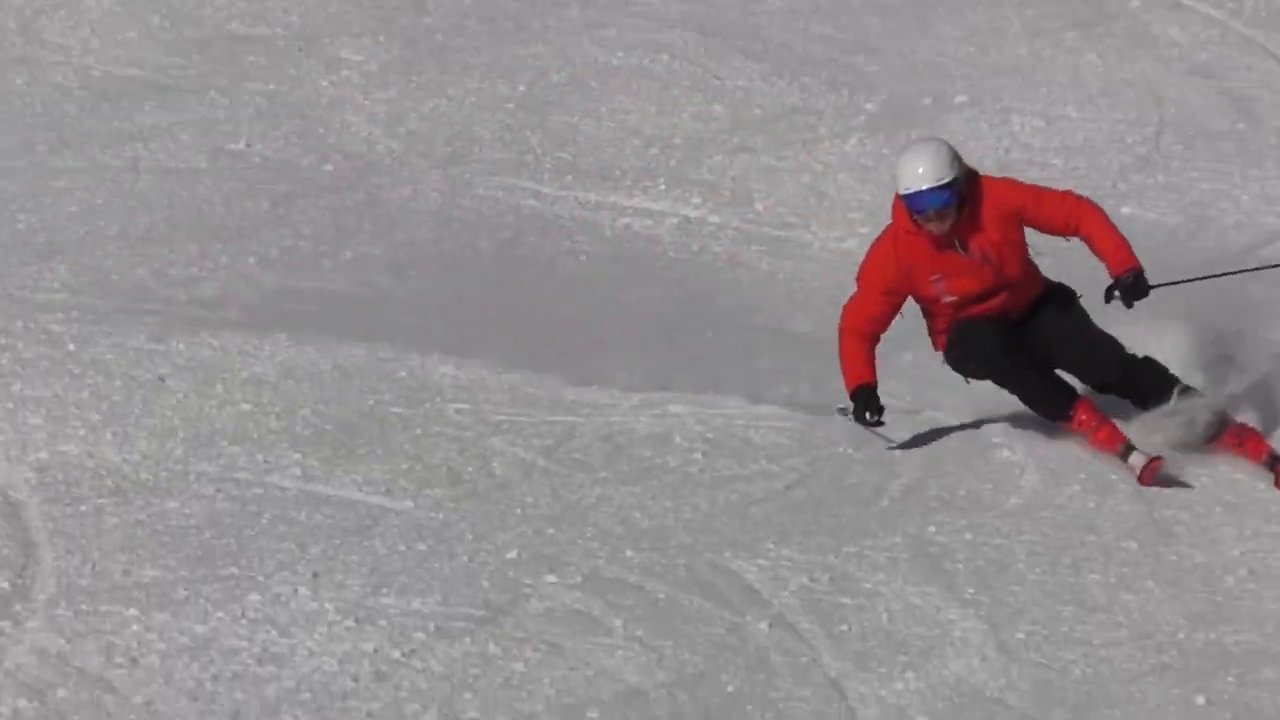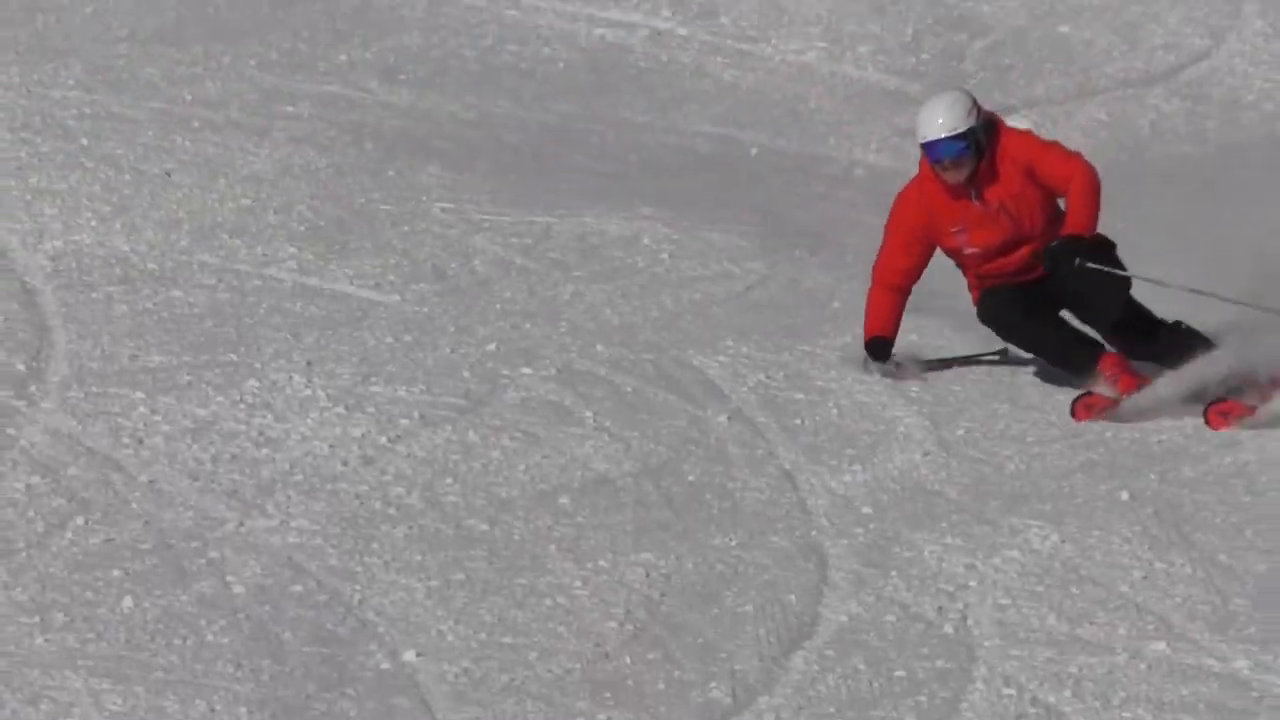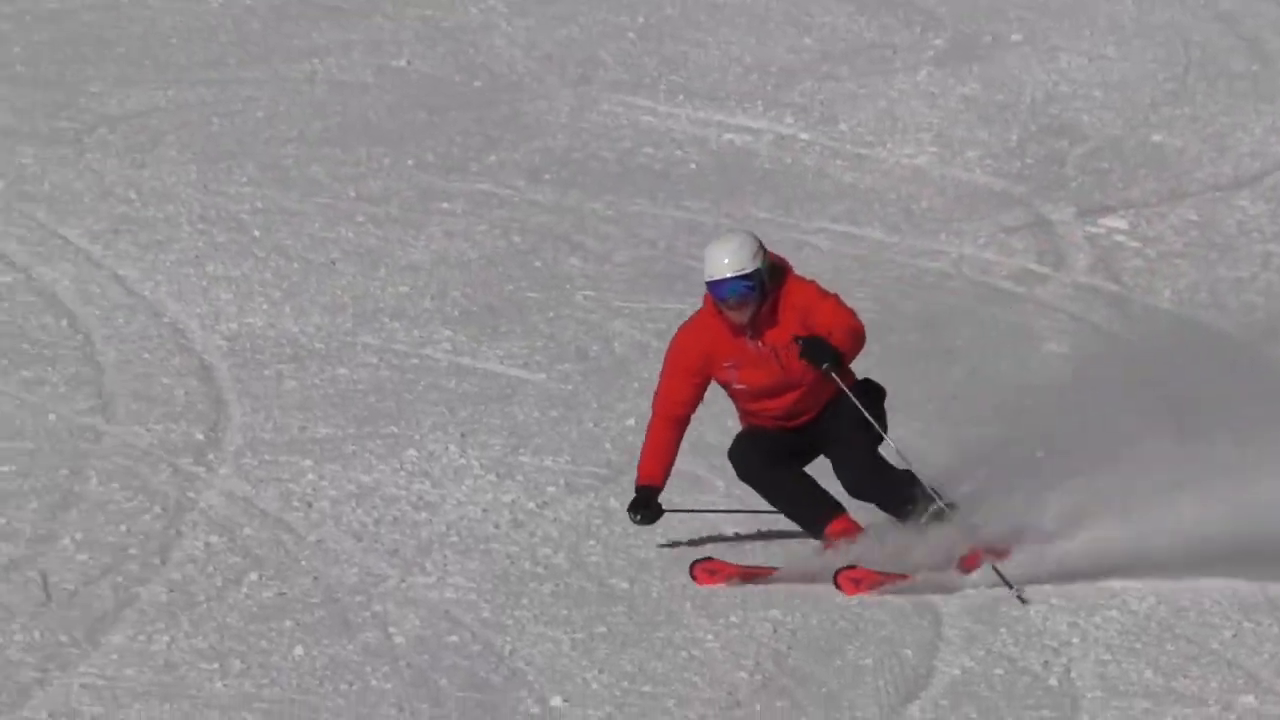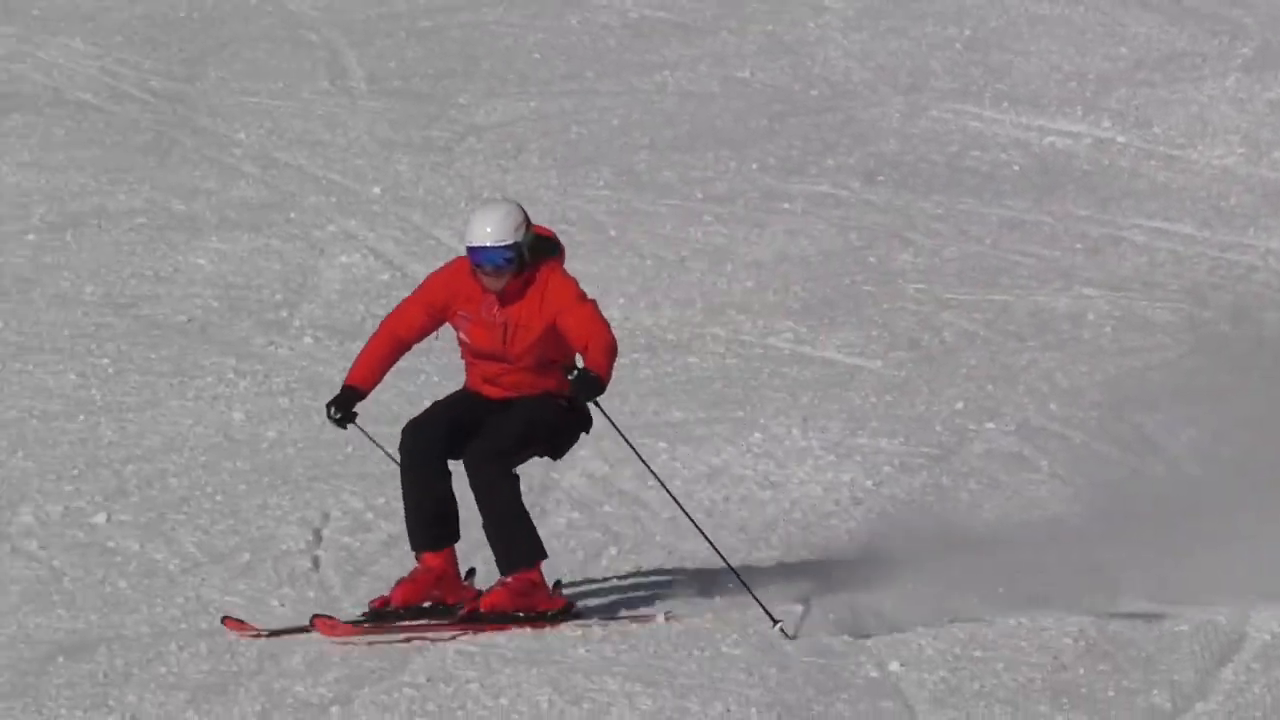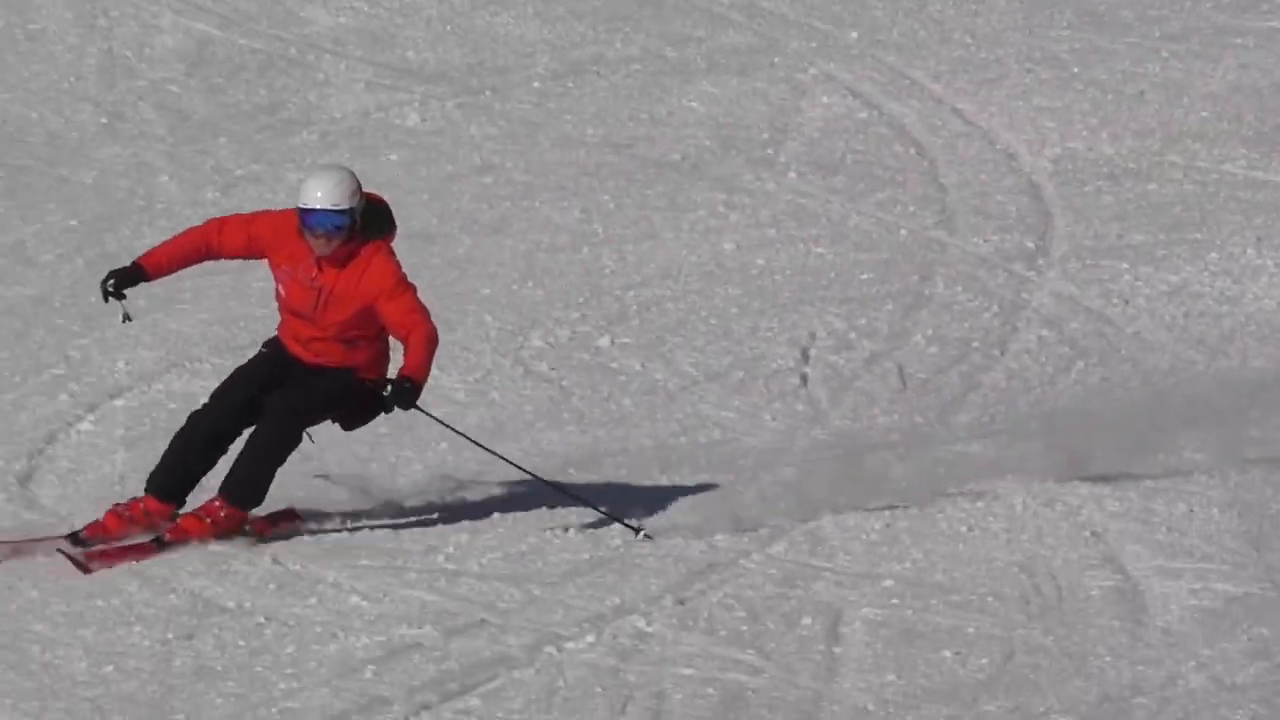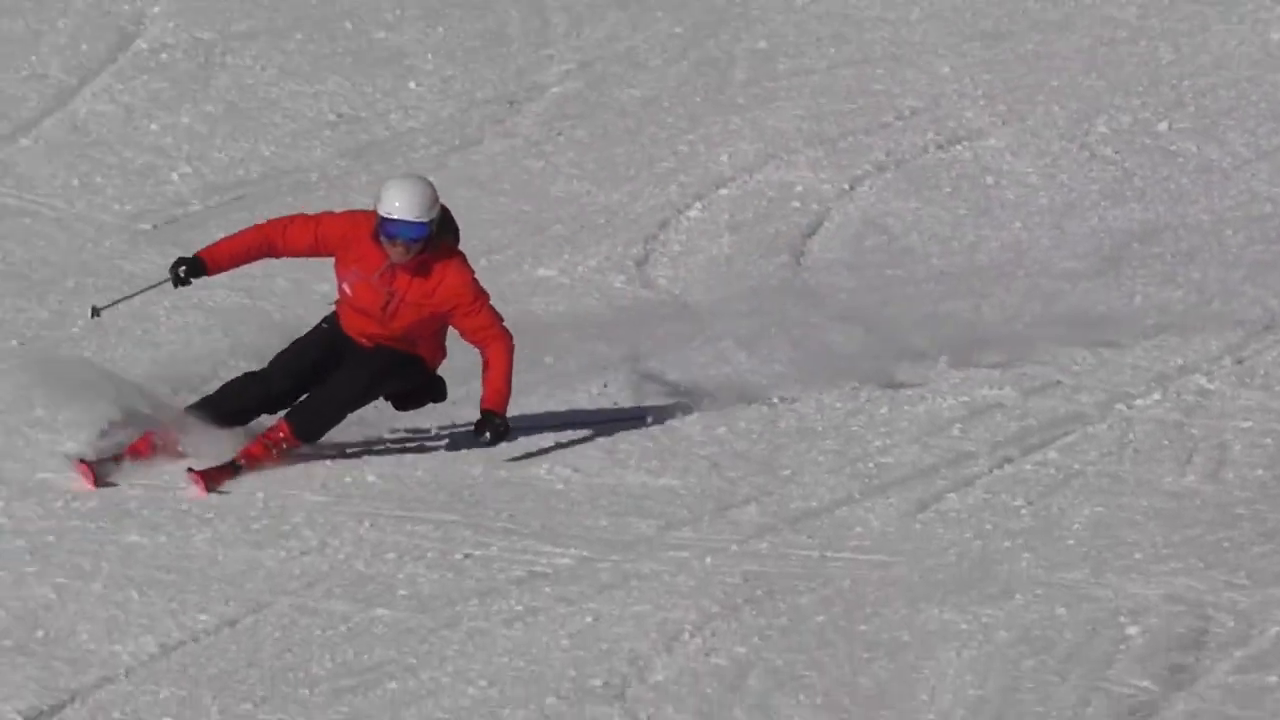
dt=0.3s
person 1, frame 1
left shoulder: (997, 197)
right shoulder: (893, 250)
left elbow: (1080, 213)
right elbow: (858, 324)
left wrist: (1125, 269)
right wrist: (862, 388)
left hip: (1032, 310)
right hip: (969, 336)
left knee: (1107, 362)
right knee: (989, 347)
left ankle: (1217, 426)
right ankle: (1082, 419)
person 1, frame 2
left shoulder: (1017, 149)
right shoulder: (918, 203)
left elbow: (1080, 176)
right elbow: (892, 277)
left wrist: (1076, 236)
right wrist: (878, 340)
left hip: (1068, 267)
right hip: (1005, 290)
left knee: (1119, 318)
right knee: (997, 312)
right ankle: (1110, 370)
person 1, frame 3
left shoulder: (796, 295)
right shoulder: (696, 338)
left elbow: (849, 328)
right elbow: (670, 413)
left wrist: (833, 352)
right wrist: (648, 487)
left hip: (834, 406)
right hip: (772, 429)
left knee: (859, 473)
right knee: (746, 456)
right ankle: (841, 532)
person 1, frame 4
left shoulder: (552, 284)
right shoulder: (456, 280)
left elbow: (598, 337)
right elbow: (400, 329)
left wrist: (595, 375)
right wrist: (354, 389)
left hip: (547, 402)
right hip: (485, 397)
left knee: (485, 456)
right knee: (418, 440)
left ankle: (526, 583)
right ankle: (433, 572)
person 1, frame 5
left shoulder: (377, 265)
right shoulder: (283, 230)
left elbow: (419, 328)
right elbow: (212, 237)
left wrist: (411, 380)
right wrist: (139, 270)
left hip: (349, 375)
right hip: (291, 354)
left knee: (281, 411)
right knee: (216, 417)
left ankle: (227, 511)
right ankle: (153, 506)
person 1, frame 6
left shoulder: (450, 276)
right shoulder: (353, 230)
left elbow: (495, 339)
right elbow: (280, 233)
left wrist: (493, 409)
right wrist: (206, 260)
left hip: (401, 360)
right hip: (344, 334)
left knee: (367, 373)
right knee: (272, 382)
left ankle: (284, 436)
right ankle: (174, 432)
